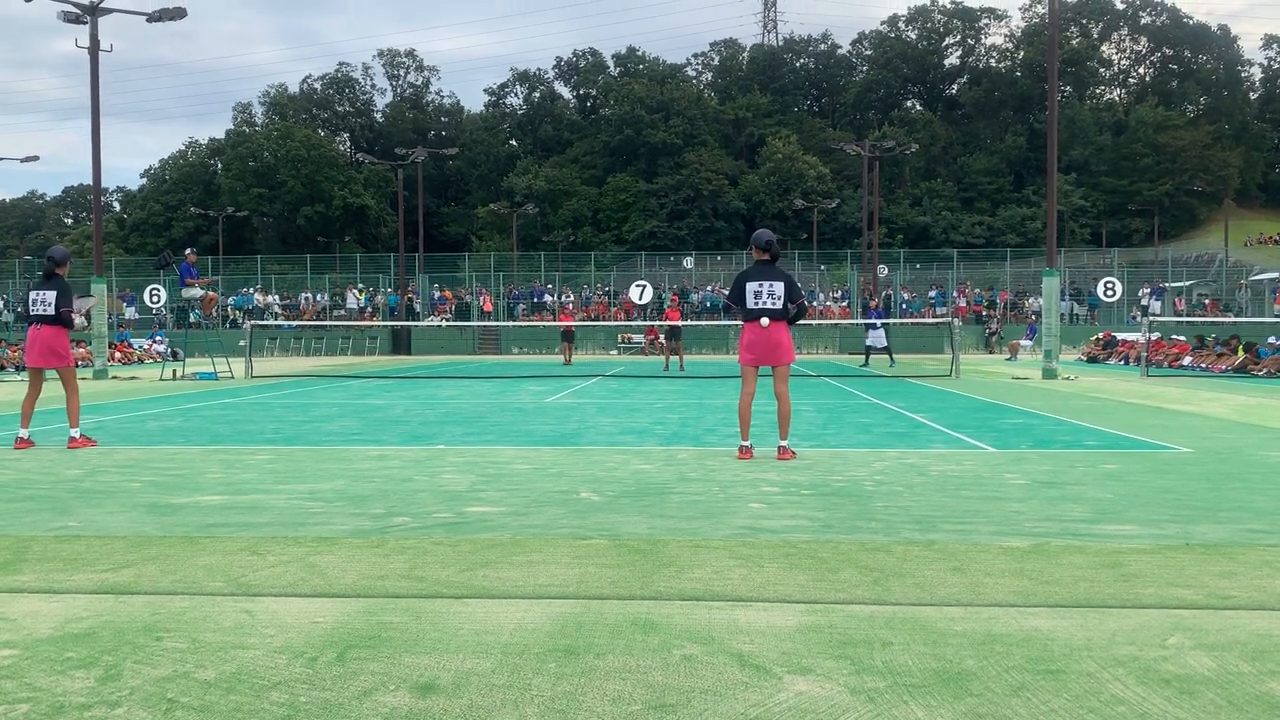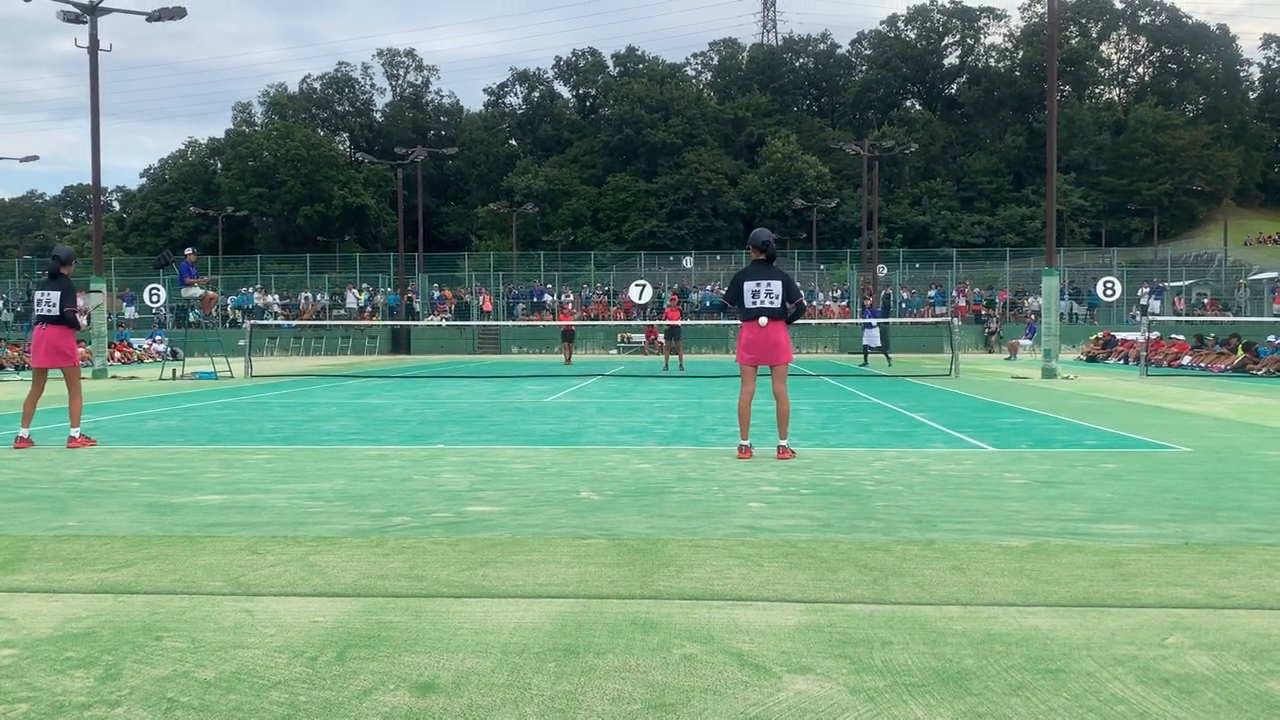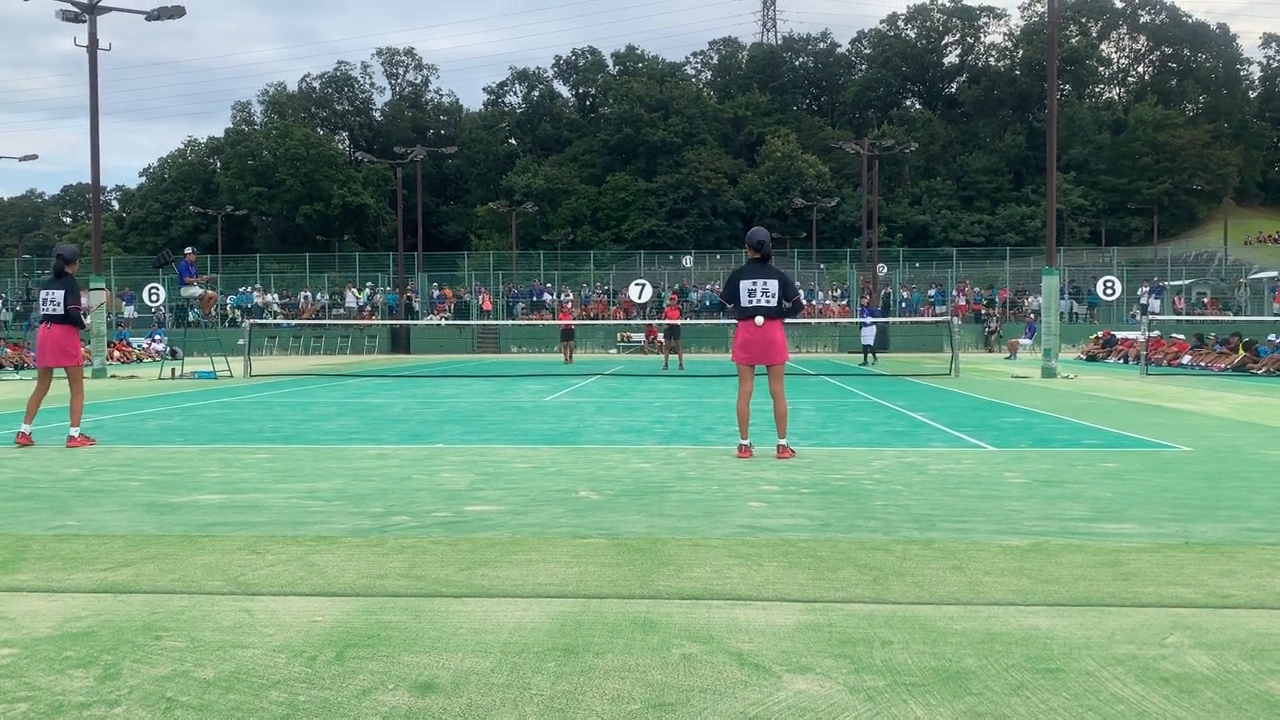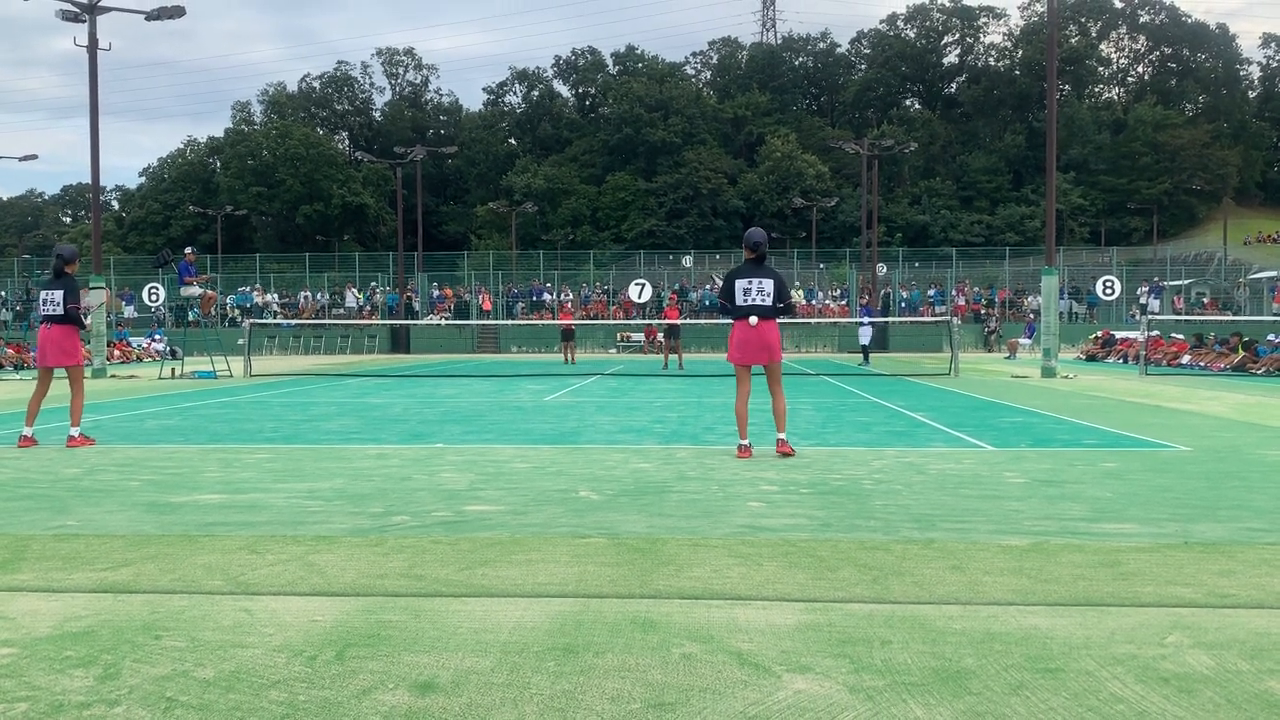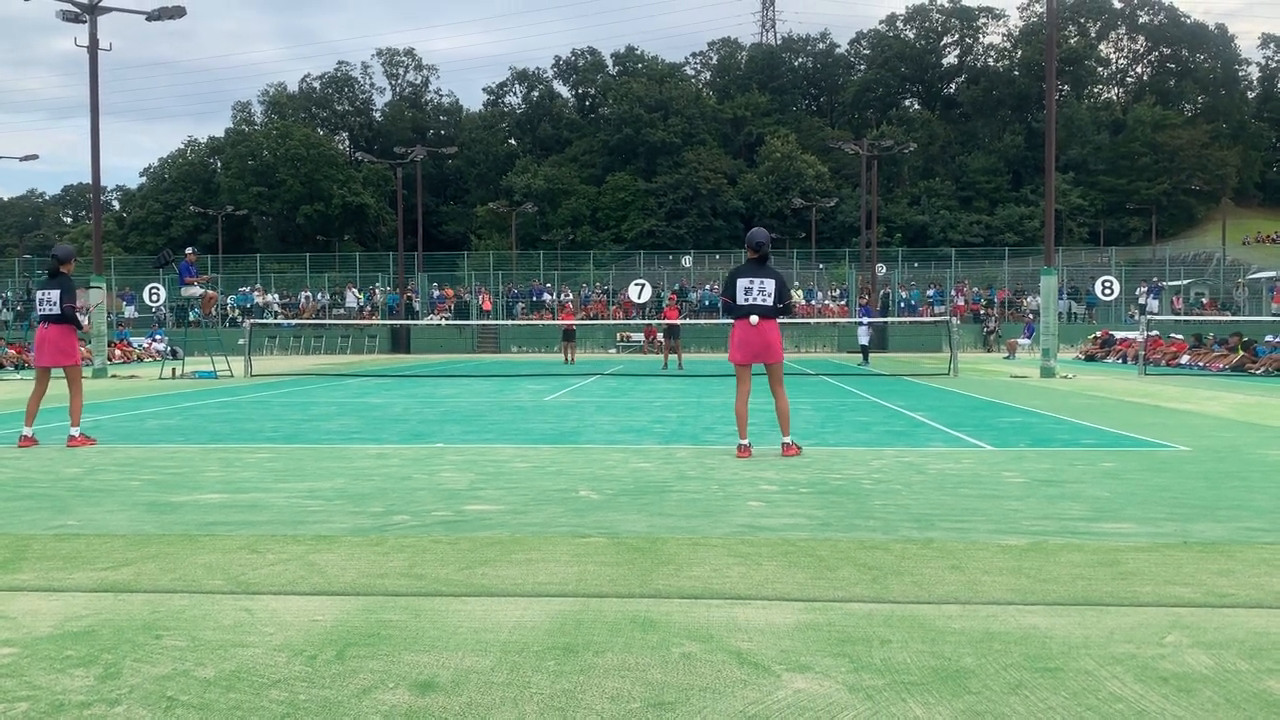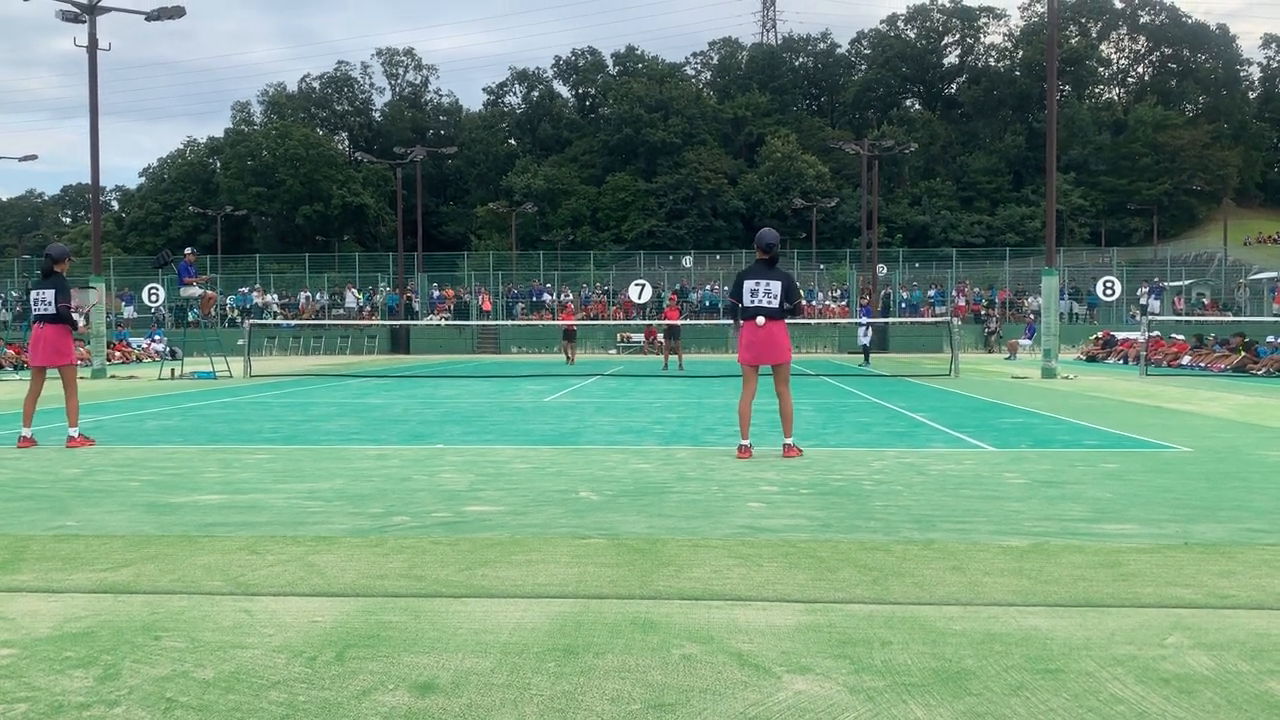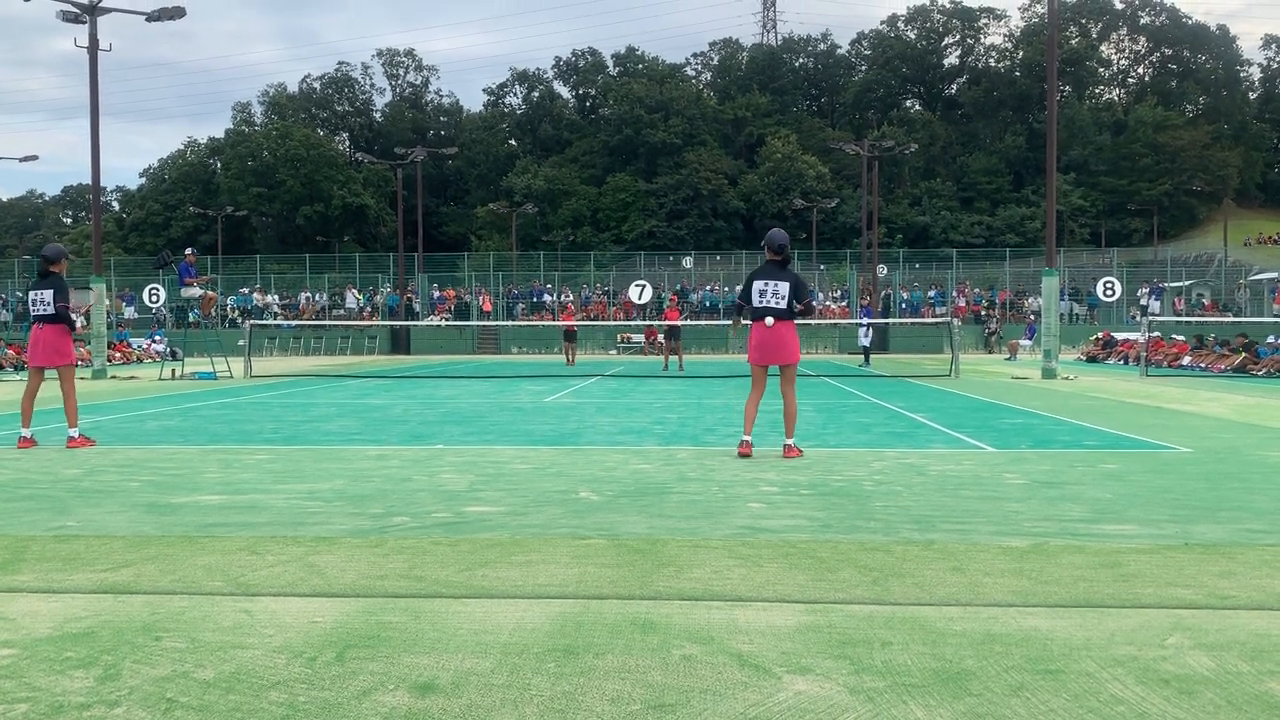
dt=0.2s
person 1, frame 1
left shoulder: (744, 276)
right shoulder: (785, 277)
left elbow: (730, 307)
right elbow: (802, 308)
right wrist: (787, 322)
left hip: (752, 335)
right hip: (779, 334)
left knee: (747, 392)
right knee: (782, 392)
left ankle: (745, 445)
right ankle: (783, 446)
person 1, frame 2
left shoulder: (742, 276)
right shoulder: (782, 276)
left elbow: (726, 306)
right elbow: (800, 307)
right wrist: (785, 321)
left hip: (750, 334)
right hip: (776, 334)
left knee: (746, 391)
right knee: (780, 391)
left ankle: (744, 445)
right ankle: (783, 445)
person 1, frame 3
left shoulder: (738, 274)
right shoulder: (778, 275)
left elbow: (723, 306)
right elbow: (798, 306)
left hip: (746, 333)
right hip: (773, 333)
left knee: (745, 391)
right knee: (778, 392)
left ankle: (744, 445)
right ankle: (782, 444)
person 1, frame 4
left shoulder: (734, 275)
right shoulder: (774, 275)
left elbow: (724, 309)
right elbow: (789, 309)
left hip: (742, 334)
right hip: (768, 333)
left knee: (743, 391)
right knee: (776, 390)
left ankle: (744, 444)
right ankle: (782, 440)
person 1, frame 5
left shoulder: (736, 274)
right shoulder: (775, 275)
left elbow: (726, 308)
right elbow: (788, 309)
left hip: (742, 333)
right hip: (768, 333)
left knee: (742, 391)
right knee: (778, 390)
left ankle: (743, 444)
right ankle: (787, 442)
person 1, frame 6
left shoulder: (744, 275)
right shoulder: (784, 277)
left elbow: (733, 307)
right elbow: (798, 309)
left wrist: (737, 323)
left hip: (751, 333)
right hip: (776, 333)
left knee: (748, 391)
right knee: (783, 391)
left ankle: (744, 444)
right ankle: (789, 444)
person 1, frame 7
left shoulder: (754, 275)
right shoulder: (793, 278)
left elbow: (740, 307)
right elbow: (810, 309)
left wrist: (737, 318)
right wrist: (795, 313)
left hip: (760, 333)
right hip: (785, 334)
left knee: (756, 391)
right knee: (788, 392)
left ankle: (745, 440)
right ankle: (789, 444)
person 2, frame 1
left shoulder: (35, 286)
right shoulder: (62, 285)
left elbow: (30, 314)
right elbow: (64, 316)
right wrist: (72, 325)
left hip: (34, 335)
right hip: (55, 336)
left knee: (33, 390)
right knee: (72, 389)
left ankle: (22, 436)
right ankle: (75, 436)
person 2, frame 2
left shoulder: (41, 285)
right shoulder: (66, 285)
left elbow: (39, 312)
right elbow: (68, 316)
right wrist: (79, 325)
left hip: (39, 334)
right hip: (60, 336)
left knee: (36, 389)
right knee: (75, 389)
left ankle: (23, 435)
right ankle: (75, 436)
person 2, frame 3
left shoulder: (46, 284)
right shoulder: (70, 283)
left elbow: (44, 311)
right elbow: (72, 313)
left wrist: (77, 311)
right wrist: (83, 324)
left hip: (45, 333)
right hip: (65, 335)
left knee: (41, 388)
right knee: (77, 388)
left ankle: (24, 431)
right ankle: (75, 435)
person 2, frame 4
left shoulder: (46, 284)
right shoulder: (70, 283)
left elbow: (44, 311)
right elbow: (72, 312)
right wrist: (83, 325)
left hip: (45, 333)
right hip: (65, 335)
left knee: (41, 388)
right knee: (77, 388)
left ankle: (26, 434)
right ankle: (74, 435)
person 2, frame 5
left shoulder: (43, 284)
right shoulder: (67, 283)
left elbow: (43, 311)
right elbow: (68, 312)
right wrist: (81, 326)
left hip: (43, 333)
right hip: (63, 334)
left knee: (39, 388)
right knee: (75, 388)
left ankle: (26, 434)
right ankle: (75, 435)
person 2, frame 6
left shoulder: (36, 284)
right shoulder: (61, 282)
left elbow: (38, 311)
right elbow: (63, 311)
right wrist: (76, 326)
left hip: (38, 333)
right hip: (58, 334)
left knee: (34, 388)
right knee: (70, 388)
left ankle: (25, 435)
right ankle: (73, 435)
person 2, frame 7
left shoulder: (34, 284)
right shoulder: (59, 282)
left elbow: (35, 312)
right elbow: (61, 311)
right wrist: (73, 326)
left hip: (37, 334)
right hip: (57, 334)
left knee: (31, 388)
right knee: (68, 389)
left ankle: (25, 435)
right ankle: (74, 436)
